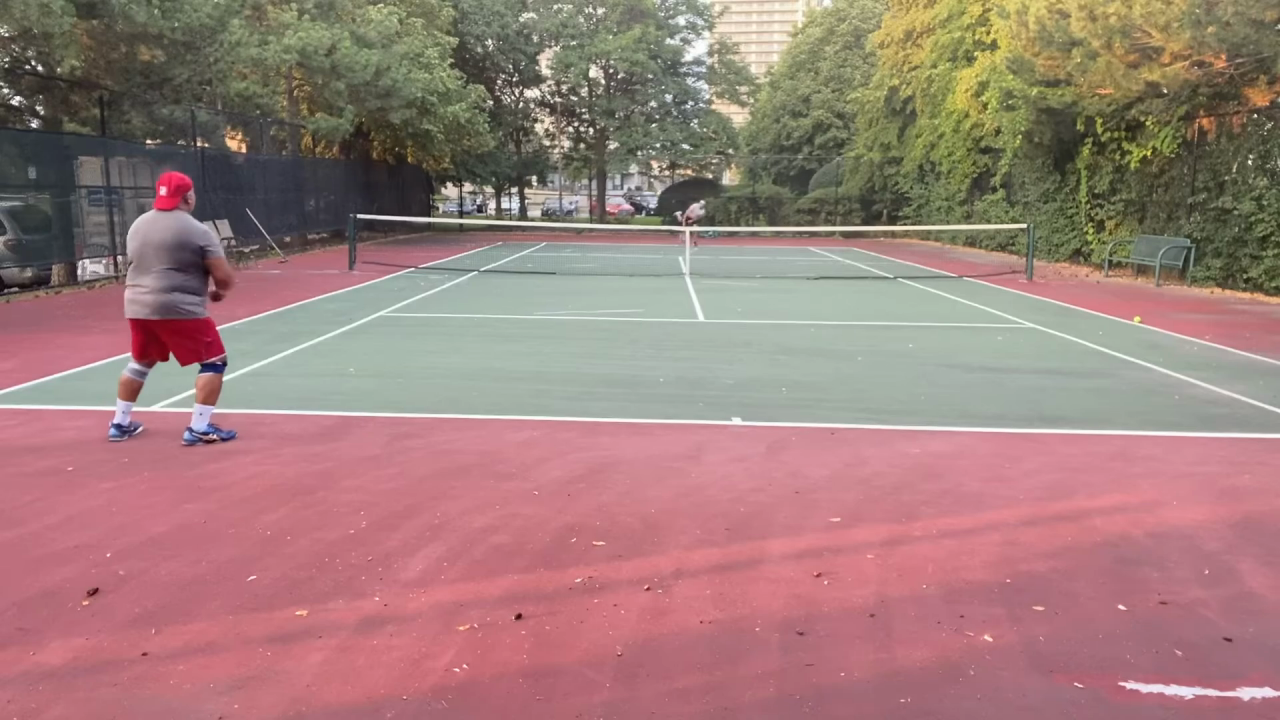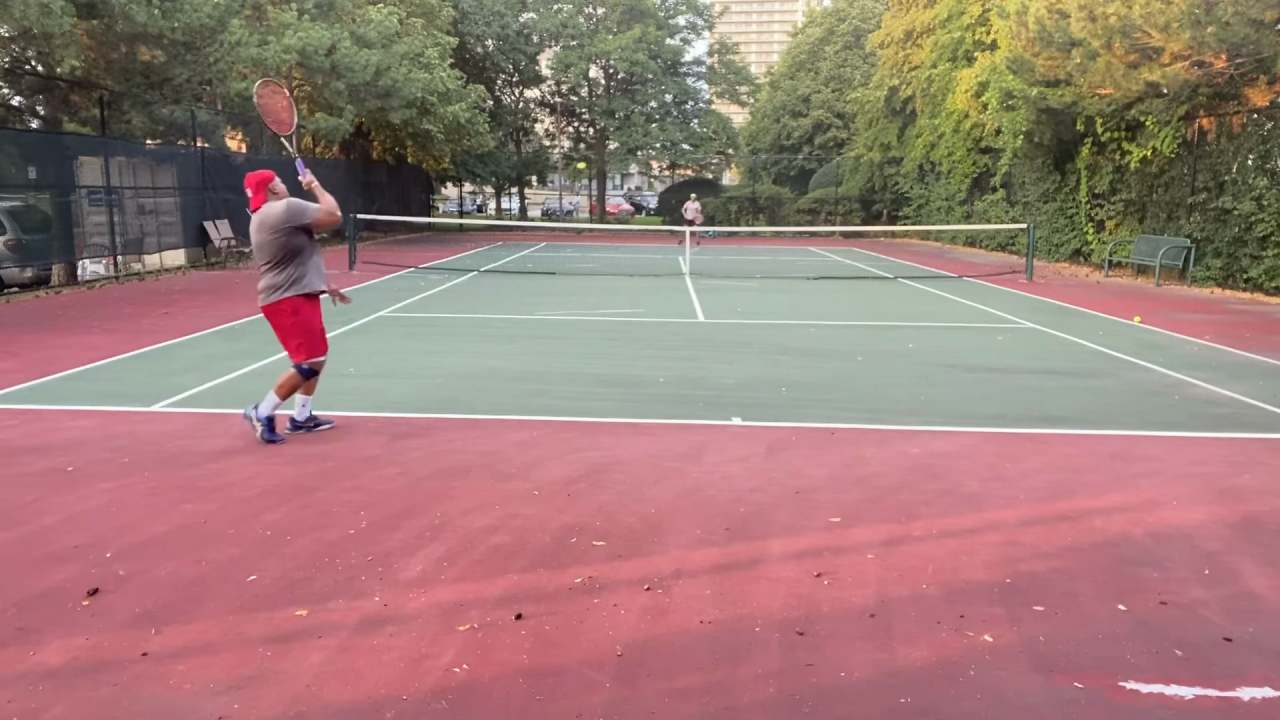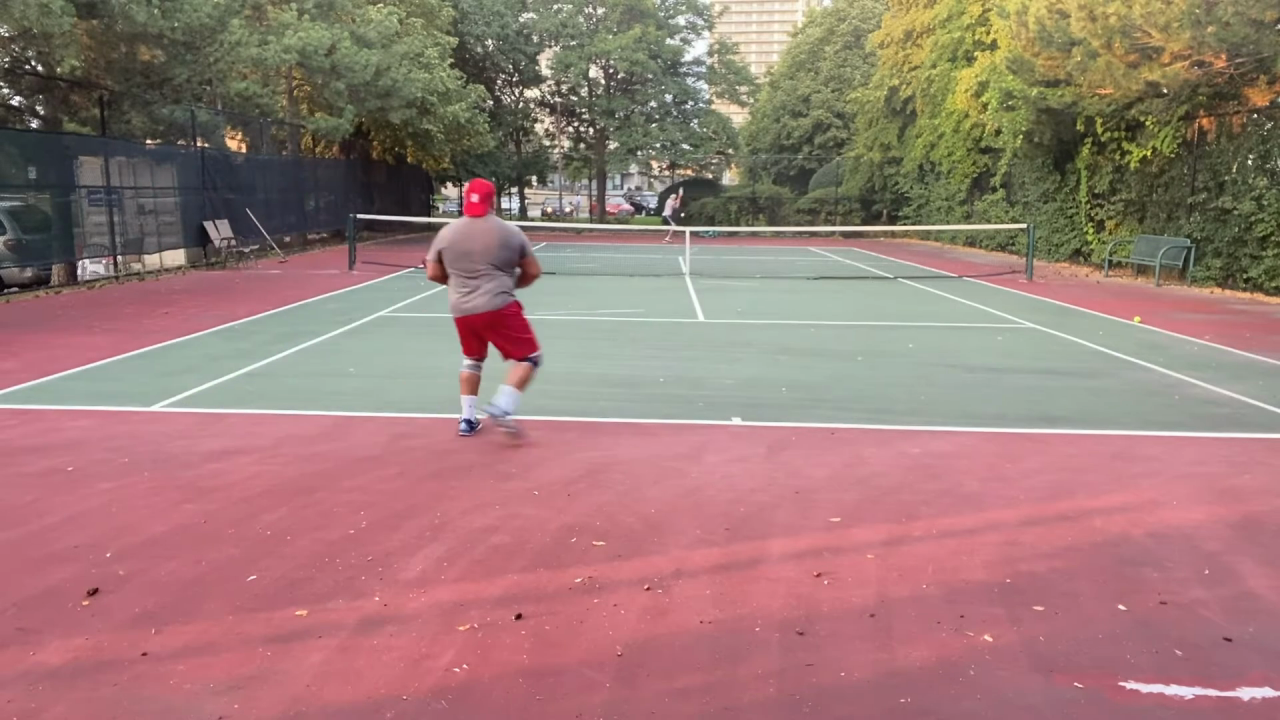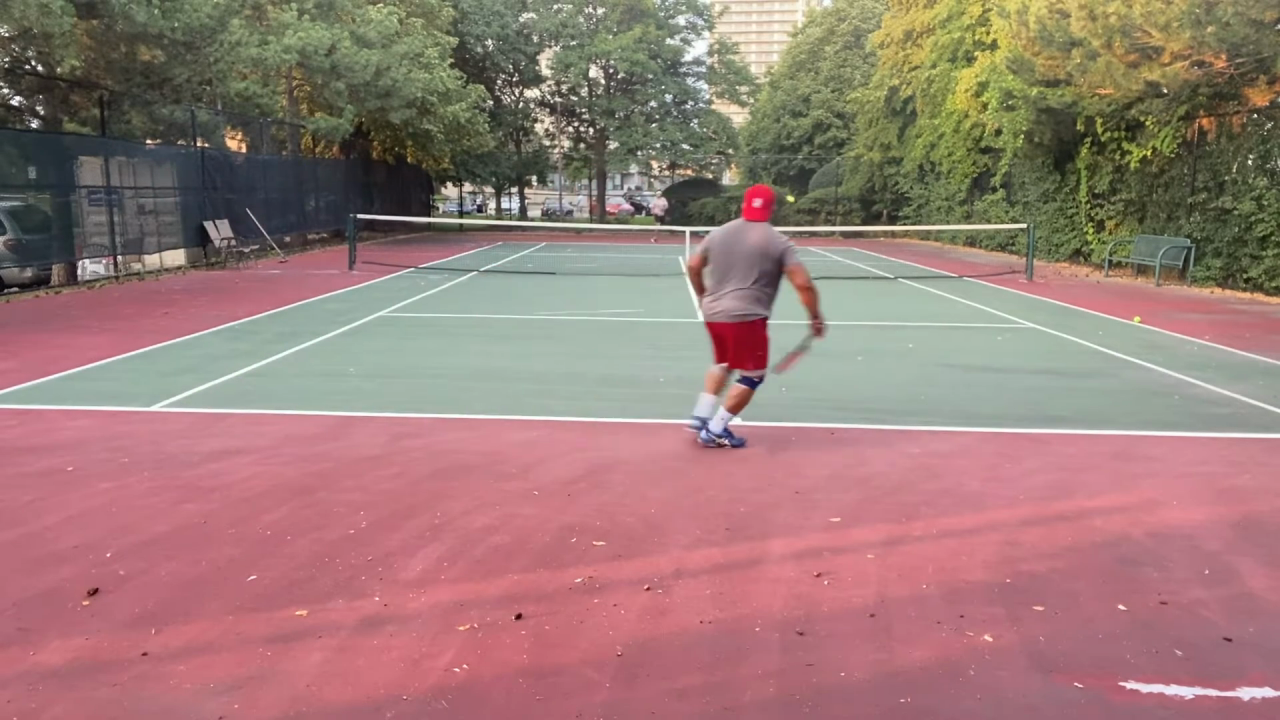
dt=1s
person 1, frame 1
left shoulder: (139, 225)
right shoulder: (198, 232)
right elbow: (225, 276)
right wrist: (219, 292)
left hip: (138, 306)
right hip: (178, 310)
left knee: (140, 363)
right knee: (213, 362)
left ankle: (120, 423)
right ankle: (198, 427)
person 1, frame 2
left shoulder: (262, 219)
right shoulder: (285, 209)
right elbow: (334, 216)
left wrist: (324, 285)
right wrist: (315, 186)
left hip: (295, 296)
right hip: (288, 300)
left knee: (311, 358)
right knee: (311, 363)
left ankle: (302, 416)
right ankle: (263, 412)
person 1, frame 3
left shoulder: (446, 234)
right shoulder: (510, 232)
left elbow: (433, 274)
right elbow: (533, 273)
left hip: (463, 310)
right hip: (499, 309)
left knee: (472, 360)
right knee: (529, 359)
left ankle: (467, 419)
right ankle: (502, 405)
person 1, frame 4
left shoulder: (719, 233)
right shoulder: (779, 242)
left elbow: (694, 267)
right elbow: (803, 283)
left wrist: (702, 296)
right wrist: (816, 318)
left hip: (714, 314)
right hip: (745, 318)
left knee: (723, 364)
right knee: (751, 376)
left ankle: (702, 417)
right ankle: (715, 430)
